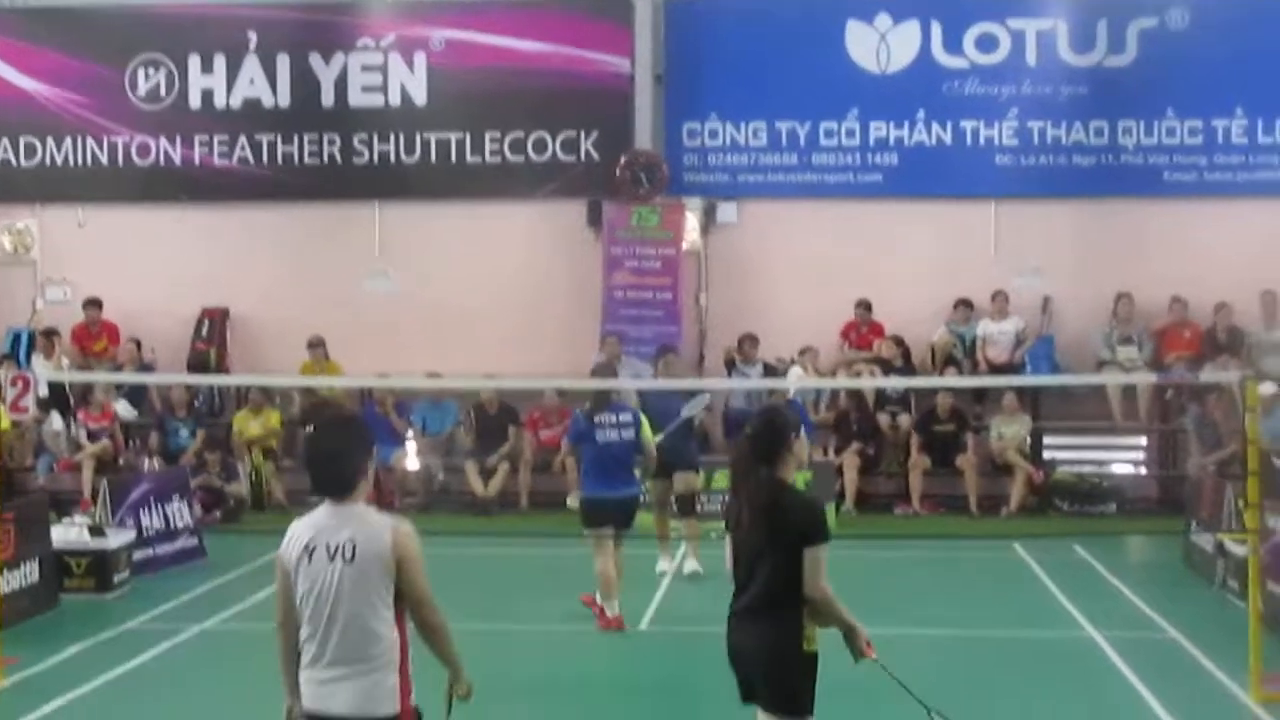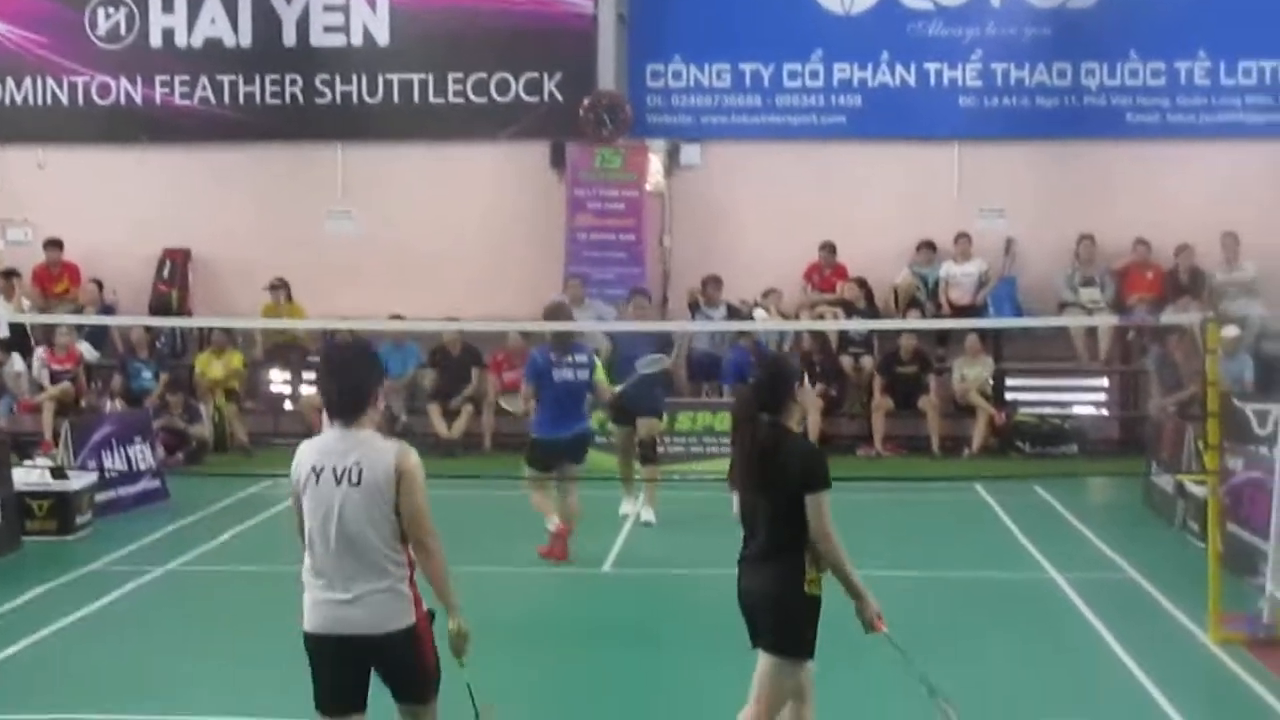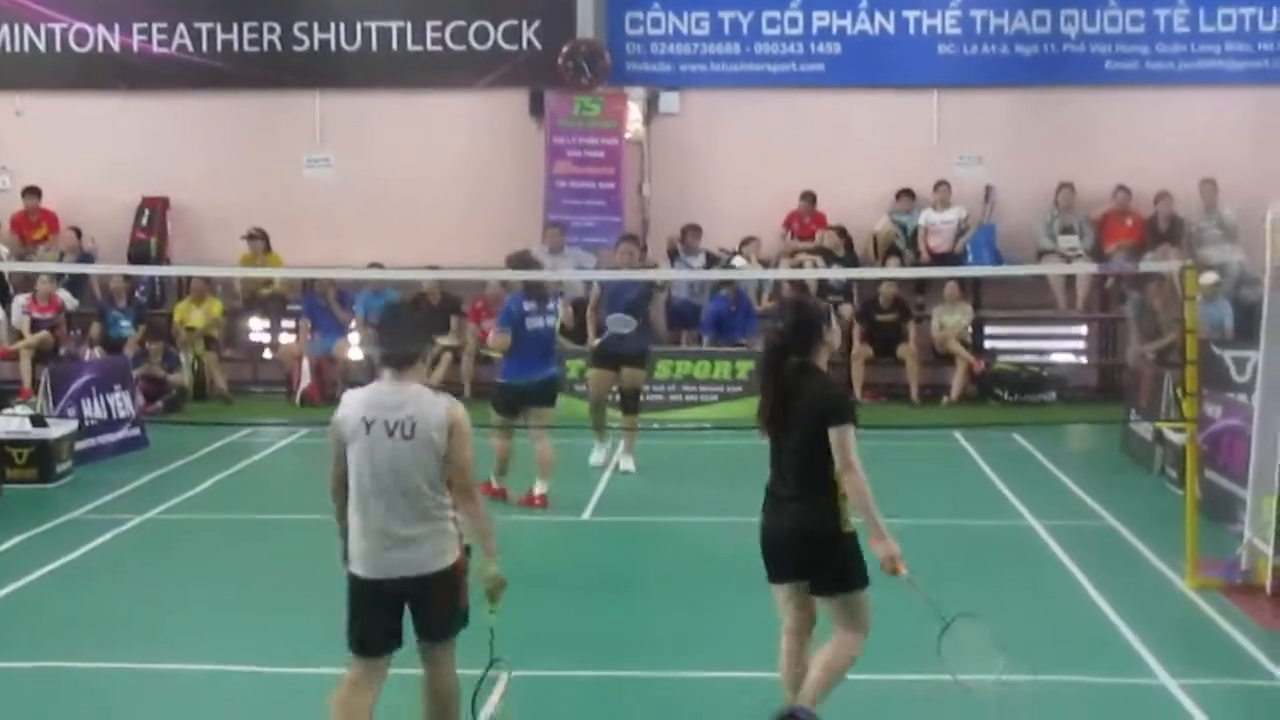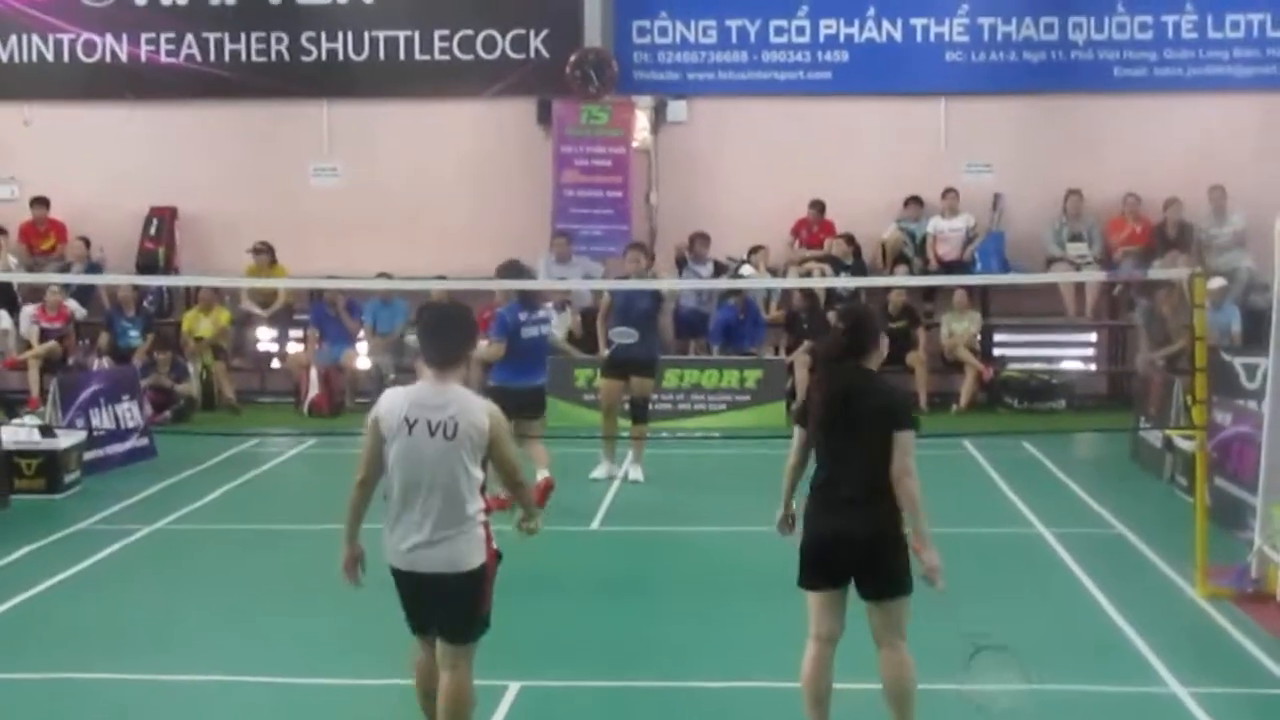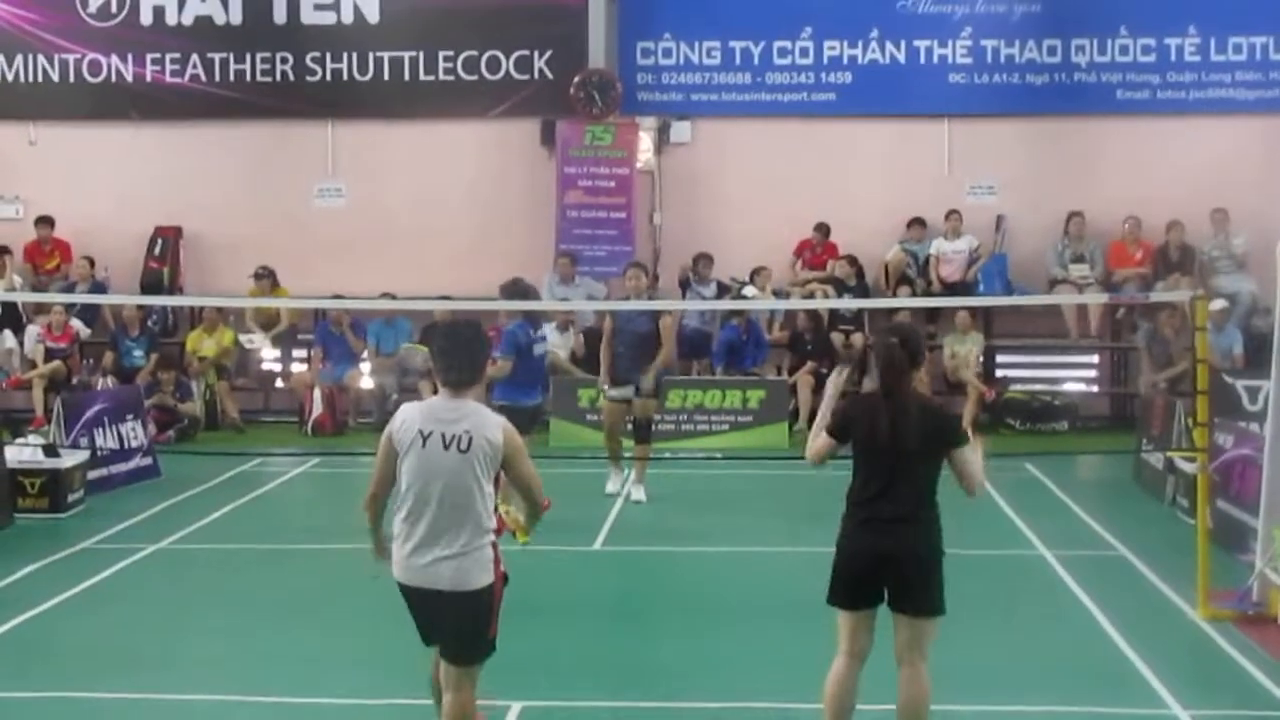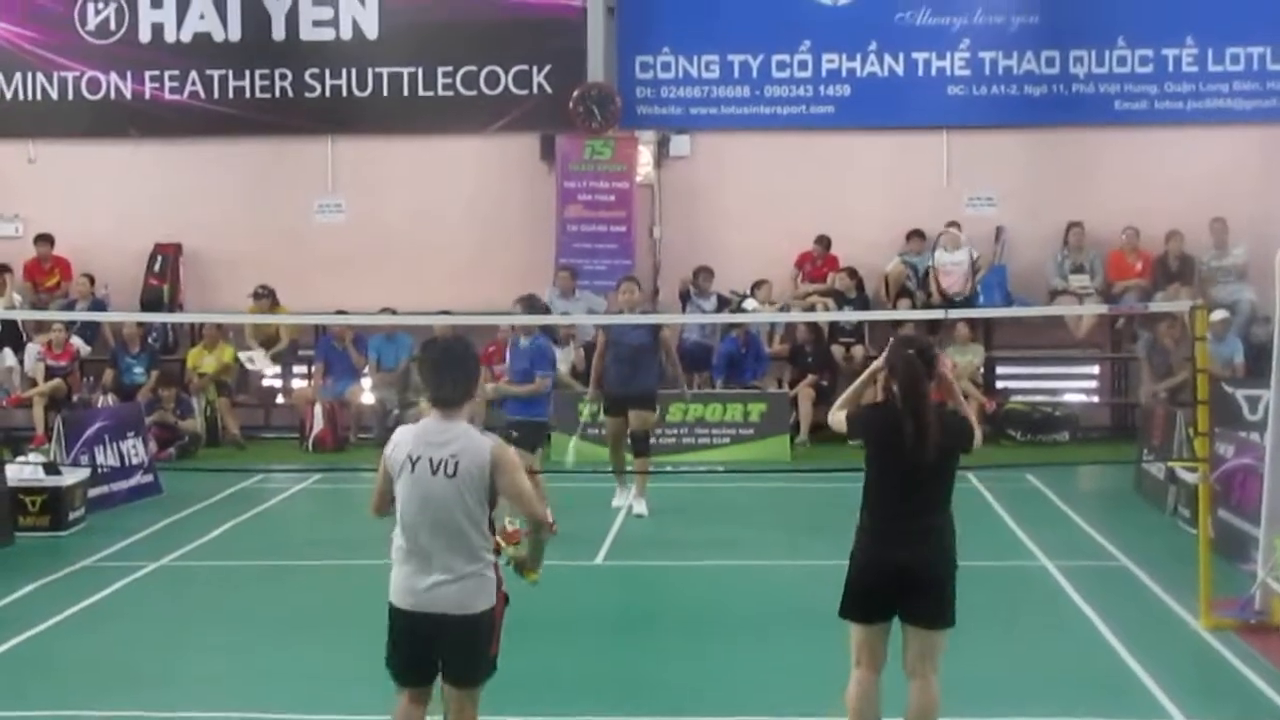
dt=0.3s
person 1, frame 1
left shoulder: (295, 537)
right shoulder: (394, 535)
left elbow: (286, 628)
right elbow: (428, 619)
left wrist: (291, 694)
right wrist: (457, 671)
person 1, frame 2
left shoulder: (303, 457)
right shoulder: (398, 457)
right elbow: (422, 538)
right wrist: (452, 611)
left hip: (323, 618)
right hip: (393, 616)
person 1, frame 3
left shoulder: (349, 407)
right shoulder: (446, 411)
left elbow: (339, 490)
right elbow: (466, 492)
left wrist: (347, 539)
right wrist: (490, 560)
left hip: (369, 561)
right hip: (434, 558)
left knee: (362, 673)
right knee: (438, 661)
person 1, frame 4
left shoulder: (389, 404)
right shoulder: (484, 414)
left elbow: (364, 481)
right elbow: (516, 484)
left wrist: (351, 542)
right wrist: (529, 514)
left hip: (405, 555)
right hip: (462, 556)
left knee: (427, 645)
right knee: (455, 660)
person 1, frame 5
left shoulder: (404, 419)
right shoulder: (498, 430)
left elbow: (375, 495)
right elbow: (536, 501)
left wrist: (377, 537)
right wrist: (528, 523)
left hip: (412, 570)
right hip: (471, 573)
left knee: (442, 654)
right knee: (459, 681)
person 1, frame 6
left shoulder: (398, 441)
right shoulder: (492, 451)
left elbow: (379, 508)
right elbow: (537, 519)
right wrist: (532, 560)
left hip: (408, 596)
right hip: (470, 599)
person 2, frame 1
left shoulder: (740, 499)
right shoulder: (806, 509)
right elbow: (814, 589)
right wrist: (850, 627)
left hip: (741, 634)
right hip: (784, 641)
person 2, frame 2
left shoulder: (751, 444)
right shoulder: (806, 455)
right elbow: (823, 534)
right wrist: (858, 595)
left hip: (753, 578)
right hip: (789, 584)
left knee: (797, 686)
person 2, frame 3
left shoulder: (779, 385)
right shoulder: (832, 394)
right elbow: (847, 469)
right wrist: (880, 535)
left hip: (777, 520)
right hip: (820, 523)
left knee: (794, 630)
right knee: (853, 629)
person 2, frame 4
left shoulder: (817, 393)
right shoulder: (893, 398)
left elbow: (795, 462)
right elbow: (902, 477)
left wrist: (785, 506)
right wrist: (923, 542)
left hip: (822, 524)
right hip: (875, 527)
left knee: (822, 637)
right knee: (892, 641)
person 2, frame 5
left shoulder: (855, 408)
right shoulder: (939, 417)
left elbow: (813, 454)
right elbow: (973, 484)
left wrist: (828, 399)
right wrist: (976, 449)
left hip: (859, 541)
right hip: (916, 545)
left knee: (849, 654)
right knee: (912, 660)
person 2, frame 6
left shoulder: (875, 417)
right shoulder: (950, 424)
left elbow: (834, 415)
right elbow: (975, 436)
left wrist: (873, 370)
right wrist: (951, 387)
left hip: (875, 554)
right hip: (931, 558)
left knee: (866, 669)
right knee: (922, 673)
person 3, frame 1
left shoulder: (582, 416)
right shoulder: (633, 414)
left elbow: (567, 450)
right elbow: (651, 454)
left hip: (596, 495)
right hip: (628, 493)
left knee: (603, 553)
right knee: (614, 548)
left ankle: (612, 614)
right ankle: (602, 600)
person 3, frame 2
left shoulder: (539, 355)
right shoulder: (586, 354)
left elbow: (526, 396)
right elbow: (603, 394)
left wrist: (530, 403)
left hip: (547, 434)
right hip: (578, 432)
left knee: (538, 487)
right knee: (568, 488)
left ankle: (556, 527)
right ankle: (559, 543)
person 3, frame 3
left shoulder: (511, 304)
right shoulder: (552, 301)
left elbow: (502, 344)
left wrist: (491, 339)
left hip: (513, 381)
right hip: (546, 378)
left knee: (502, 432)
right knee: (540, 435)
left ankle: (497, 485)
right ankle: (540, 492)
person 3, frame 4
left shoulder: (504, 314)
right shoulder: (543, 310)
left elbow: (496, 353)
right elbow: (549, 342)
left wrist: (480, 351)
left hip: (505, 387)
right hip: (535, 385)
right knee: (531, 439)
left ankle: (504, 495)
right ankle: (543, 477)
person 3, frame 5
left shoulder: (512, 331)
right shoulder: (536, 328)
left elbow: (502, 369)
left wrist: (481, 372)
left hip: (512, 403)
right hip: (531, 401)
left knee: (504, 460)
right knee: (516, 456)
left ankle: (504, 515)
right ankle: (538, 500)
person 3, frame 6
left shoulder: (541, 347)
right shoulder: (516, 343)
left elbow: (543, 387)
left wrist: (507, 391)
right wrist: (499, 386)
left hip: (531, 418)
right hip: (519, 416)
right knee: (530, 472)
left ankle: (510, 528)
person 4, frame 1
left shoulder: (689, 390)
right shoulder: (645, 393)
left elbow: (699, 420)
left wrist: (698, 417)
left hip: (685, 455)
right hip: (657, 456)
left knee: (687, 503)
right knee: (660, 505)
left ankle: (691, 558)
right ankle: (665, 555)
person 4, frame 2
left shoulder: (662, 336)
right shoulder: (616, 336)
left elbow: (674, 369)
right elbow: (604, 364)
left wrist: (675, 363)
left hip: (650, 400)
right hip: (622, 401)
left knee: (648, 449)
right knee: (624, 451)
left ankle: (647, 506)
right ankle: (629, 496)
person 4, frame 3
left shoulder: (647, 281)
right shoulder: (605, 279)
left elbow: (658, 323)
right elbow: (592, 309)
left wrist: (660, 290)
right wrist: (591, 335)
left hip: (635, 349)
right hip: (605, 347)
left knee: (630, 399)
right knee: (596, 398)
left ankle: (627, 453)
right ankle: (601, 444)
person 4, frame 4
left shoulder: (656, 289)
right shoulder: (615, 287)
right elbow: (602, 318)
right wrist: (602, 345)
left hip: (644, 357)
right hip: (615, 356)
left knee: (639, 409)
right knee: (608, 408)
left ankle: (635, 463)
right ankle: (608, 462)
person 4, frame 5
left shoulder: (659, 311)
right shoulder: (616, 310)
left elbow: (668, 346)
right elbow: (606, 343)
left wrist: (652, 373)
right wrist: (604, 373)
left hip: (646, 379)
right hip: (618, 378)
left knee: (642, 429)
right knee: (610, 427)
left ankle: (638, 483)
right ankle: (616, 471)
person 4, frame 6
left shoulder: (654, 325)
right shoulder: (609, 325)
left elbow: (671, 354)
right elbow: (599, 357)
left wrist: (682, 381)
right wrist: (593, 386)
left hip: (643, 392)
right hip: (613, 392)
left knee: (640, 441)
right knee: (614, 444)
left ankle: (639, 497)
right ankle: (622, 488)
